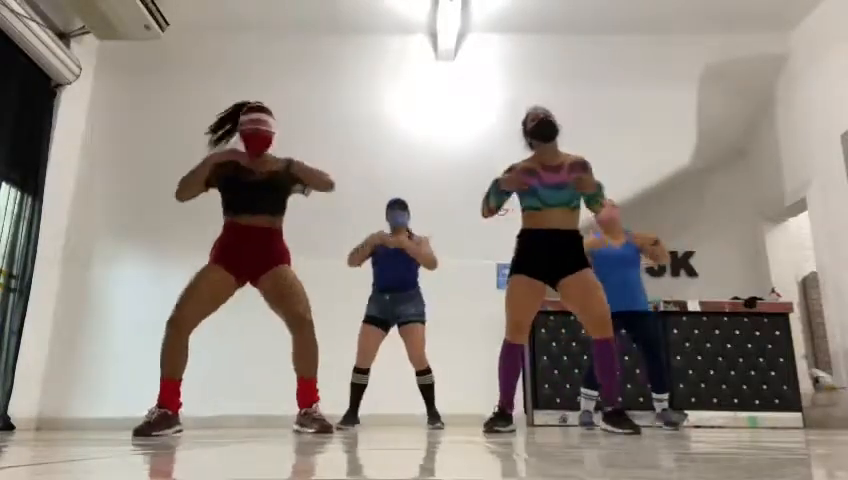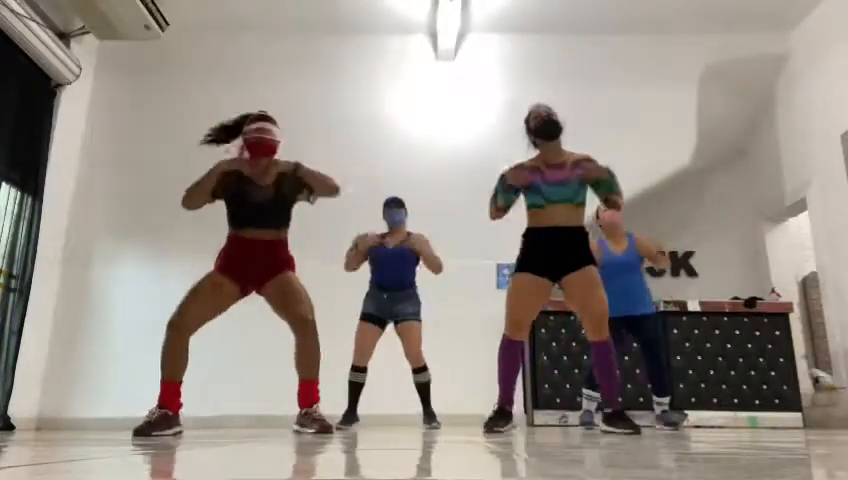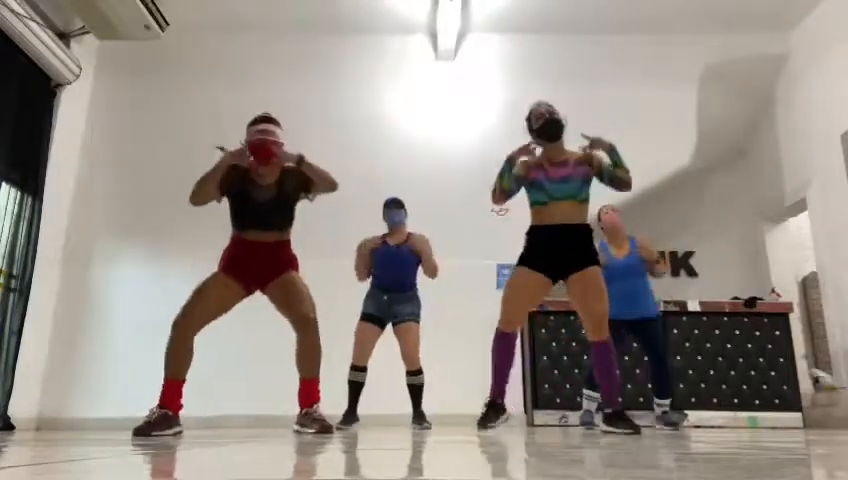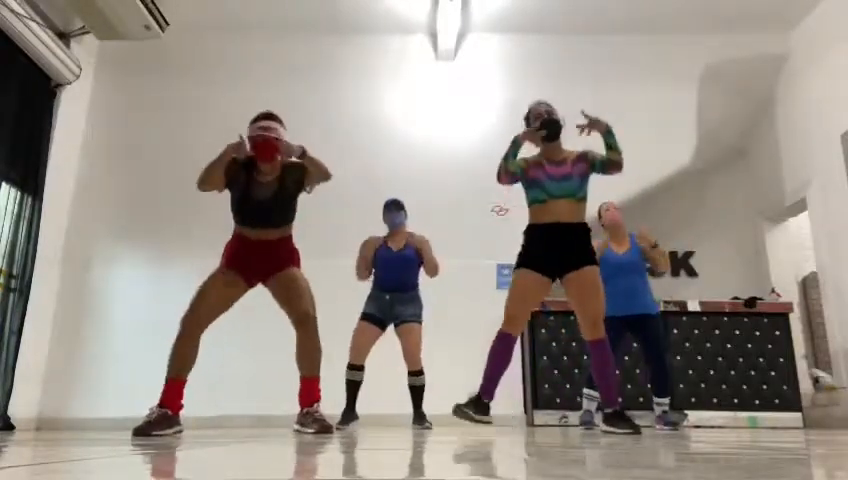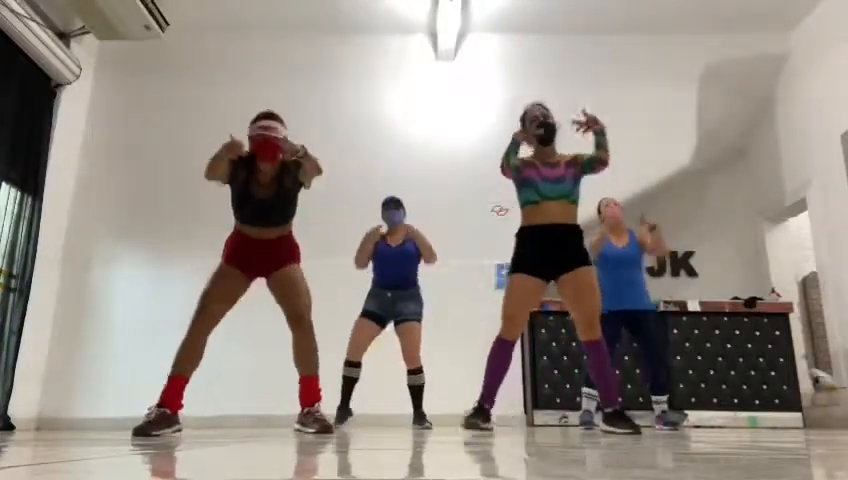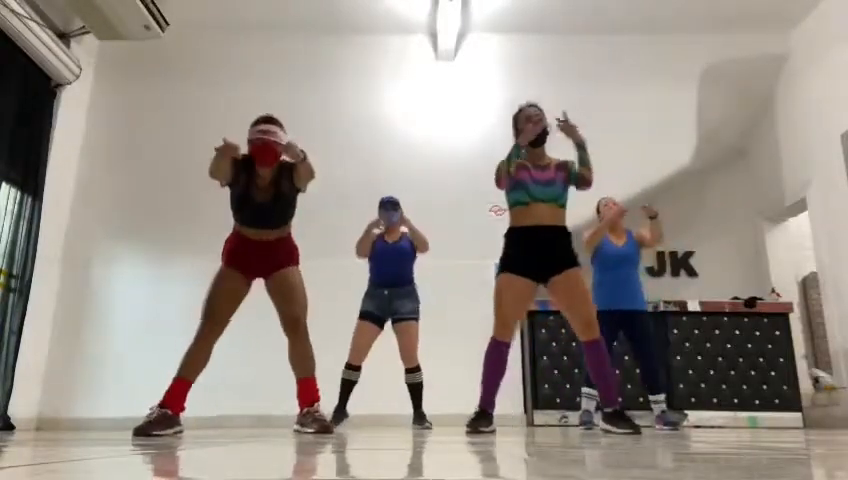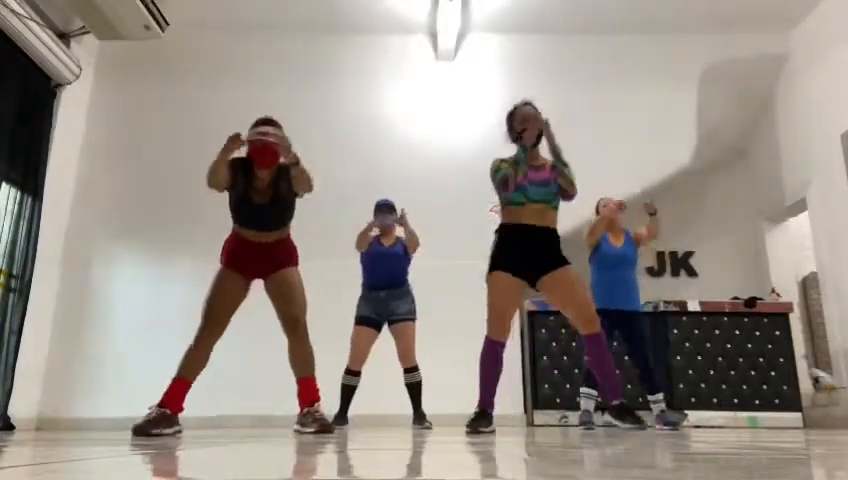
dt=0.1s
person 1, frame 1
left shoulder: (578, 165)
right shoulder: (519, 171)
left elbow: (601, 209)
right elbow: (486, 211)
left wrist: (593, 190)
right wrist: (499, 185)
left hip: (570, 250)
right hip: (531, 250)
left knee: (601, 323)
right knee: (516, 330)
left ankle: (612, 410)
right ankle: (504, 410)
person 1, frame 2
left shoulder: (583, 163)
right shoulder: (524, 170)
left elbow: (615, 203)
right elbow: (495, 212)
left wrist: (605, 176)
right wrist: (506, 181)
left hip: (575, 247)
right hip: (536, 248)
left knee: (599, 324)
right knee: (515, 327)
left ankle: (612, 410)
right ankle: (504, 408)
person 1, frame 3
left shoulder: (587, 160)
right shoulder: (528, 167)
left elbow: (624, 184)
right elbow: (498, 198)
left wrist: (609, 150)
right wrist: (511, 160)
left hip: (580, 244)
right hip: (540, 245)
left knee: (598, 325)
right knee: (508, 319)
left ankle: (612, 411)
right ankle: (496, 402)
person 1, frame 4
left shoulder: (583, 159)
right shoulder: (527, 165)
left elbow: (615, 165)
right elbow: (503, 178)
left wrist: (605, 131)
right wrist: (517, 141)
left hip: (577, 243)
right hip: (538, 244)
left knee: (594, 325)
right knee: (512, 322)
left ankle: (612, 410)
right ankle: (482, 399)
person 1, frame 5
left shoulder: (573, 162)
right shoulder: (521, 165)
left elbow: (601, 162)
right elbow: (506, 169)
left wrist: (600, 131)
right wrist: (519, 138)
left hip: (570, 245)
right hip: (532, 246)
left knee: (590, 324)
right knee: (510, 328)
left ankle: (611, 410)
right ankle: (483, 407)
person 1, frame 6
left shoulder: (563, 167)
right shoulder: (512, 166)
left elbow: (584, 181)
right elbow: (501, 182)
left wrist: (578, 141)
right wrist: (520, 143)
left hip: (558, 247)
right hip: (521, 247)
left knee: (588, 325)
right knee: (503, 329)
left ankle: (611, 409)
right ankle: (484, 411)
person 1, frame 7
left shoulder: (556, 167)
right shoulder: (501, 165)
left elbow: (570, 192)
right elbow: (505, 188)
left wrist: (554, 147)
right wrist: (525, 146)
left hip: (548, 249)
right hip: (510, 247)
left knee: (588, 319)
right knee: (497, 330)
left ankle: (617, 402)
right ankle: (483, 412)
person 2, frame 1
left shoulder: (284, 171)
right shoulder: (226, 167)
left elbow: (327, 184)
right elbow: (182, 193)
left wrist: (287, 163)
right wrist: (214, 158)
left hip: (272, 255)
right hip: (229, 253)
left knee: (302, 320)
right knee: (178, 322)
left ankle: (308, 408)
right ankle: (167, 410)
person 2, frame 2
left shoulder: (289, 179)
right shoulder: (231, 177)
left elbow: (332, 189)
right elbow: (189, 202)
left wrist: (293, 167)
right wrist: (220, 167)
left hip: (276, 264)
right hip: (234, 262)
left knee: (306, 322)
right knee: (178, 325)
left ankle: (309, 409)
right ankle: (167, 411)
person 2, frame 3
left shoulder: (293, 178)
right shoulder: (234, 175)
left elbow: (331, 185)
right elbow: (196, 198)
left wrist: (298, 161)
right wrist: (225, 162)
left hip: (280, 263)
right hip: (237, 262)
left knee: (307, 321)
right knee: (183, 324)
left ankle: (309, 409)
right ankle: (167, 410)
person 2, frame 4
left shoulder: (293, 172)
right shoulder: (237, 169)
left elbow: (324, 175)
right elbow: (204, 184)
left wrist: (299, 152)
right wrist: (227, 153)
left hip: (281, 258)
right hip: (239, 257)
left knee: (307, 318)
right knee: (190, 322)
left ankle: (310, 409)
right ankle: (168, 410)
person 2, frame 5
left shoulder: (293, 170)
right shoulder: (238, 165)
left elbow: (315, 171)
right elbow: (211, 174)
left wrist: (301, 152)
right wrist: (223, 153)
left hip: (281, 254)
right hip: (240, 253)
left knee: (301, 320)
right knee: (200, 324)
left ankle: (310, 409)
right ankle: (167, 409)
person 2, frame 6
left shoulder: (290, 173)
right shoulder: (239, 168)
left elbow: (307, 175)
right elbow: (216, 172)
left wrist: (300, 156)
right wrist: (224, 154)
left hip: (280, 255)
right hip: (240, 254)
left knee: (296, 324)
right knee: (209, 329)
left ankle: (310, 409)
right ankle: (169, 410)
person 2, frame 7
left shoulder: (288, 174)
right shoulder: (236, 169)
left elbow: (306, 187)
right elbow: (214, 183)
left wrist: (291, 158)
right wrist: (225, 153)
left hip: (280, 257)
right hip: (239, 255)
left knee: (295, 323)
right knee: (210, 330)
left ankle: (310, 409)
right ankle: (168, 410)
person 3, frame 1
left shoulder: (418, 241)
right shoulder: (376, 241)
left elbow: (432, 264)
right elbow: (353, 261)
left wrist: (406, 245)
right wrist: (367, 244)
left hip: (409, 302)
right hip: (379, 302)
left knee: (418, 358)
right knee: (362, 358)
left ankle: (432, 412)
right ankle: (352, 412)
person 3, frame 2
left shoulder: (417, 239)
right shoulder: (373, 242)
left elbow: (437, 268)
right elbow: (349, 267)
left wrist: (422, 249)
right wrist: (356, 246)
left hip: (406, 300)
right hip: (376, 300)
left knee: (415, 355)
right knee: (359, 355)
left ankle: (428, 411)
right ankle: (351, 411)
person 3, frame 3
left shoulder: (418, 240)
right shoulder: (374, 243)
left elbow: (432, 273)
right elbow: (362, 276)
left wrist: (422, 250)
right wrist: (361, 254)
left hip: (406, 302)
right hip: (376, 301)
left knee: (411, 357)
right knee: (359, 355)
left ankle: (418, 412)
right ankle: (351, 411)
person 3, frame 4
left shoulder: (418, 241)
right shoulder: (375, 244)
left elbow: (433, 272)
right elbow: (362, 275)
left wrist: (423, 249)
right wrist: (365, 254)
left hip: (408, 302)
right hip: (377, 301)
left knee: (413, 358)
right knee: (356, 354)
left ankle: (418, 413)
right ankle: (349, 410)
person 3, frame 5
left shoulder: (415, 239)
right shoulder: (375, 241)
left elbow: (431, 258)
right elbow: (360, 263)
left wrist: (415, 233)
right wrist: (367, 239)
left hip: (408, 299)
right hip: (378, 298)
left knee: (412, 357)
right knee: (354, 351)
left ankle: (419, 413)
right ankle: (344, 407)
person 3, frame 6
left shoulder: (410, 237)
right shoulder: (373, 238)
left elbow: (424, 247)
right elbow: (361, 252)
left wrist: (409, 225)
right wrist: (370, 230)
left hip: (405, 297)
right hip: (375, 297)
left knee: (410, 356)
right knee: (356, 355)
left ankle: (418, 413)
right ankle: (340, 408)
person 3, frame 7
left shoulder: (404, 241)
right shoulder: (368, 240)
left elbow: (415, 245)
right elbow: (359, 245)
left wrist: (406, 225)
right wrist: (370, 227)
left hip: (400, 299)
right hip: (370, 300)
left knee: (408, 357)
right knee: (355, 359)
left ankle: (418, 413)
right ankle: (342, 413)
person 4, frame 1
left shoulder: (635, 238)
right shoulder: (593, 240)
left elbow: (663, 259)
left wrist: (656, 243)
right wrist: (588, 247)
left hip: (638, 309)
left knee: (656, 357)
left ankle: (662, 409)
right ankle: (586, 410)
person 4, frame 2
left shoulder: (637, 241)
right shoulder: (596, 247)
left elbow: (662, 265)
left wrist: (659, 254)
left hip: (642, 312)
right hip: (610, 315)
left knee: (657, 359)
left ankle: (662, 411)
right ankle: (587, 410)
person 4, frame 3
left shoulder: (639, 245)
right shoulder: (598, 250)
left elbow: (661, 271)
left wrist: (655, 260)
left hip: (646, 315)
right hip: (613, 318)
left knee: (661, 362)
left ankle: (663, 413)
right ankle: (587, 411)
person 4, frame 4
left shoulder: (638, 241)
right shoulder: (598, 246)
left elbow: (663, 267)
left wrist: (653, 246)
right wrist: (596, 254)
left hip: (645, 313)
right hip: (612, 315)
left knee: (659, 361)
left ankle: (662, 413)
right ankle: (587, 411)
person 4, frame 5
left shoulder: (637, 237)
right shoulder: (599, 239)
left elbow: (660, 250)
right elbow: (591, 251)
left wrist: (651, 227)
right wrist: (607, 228)
left hip: (640, 308)
right hip: (608, 310)
left knee: (656, 358)
left ankle: (661, 412)
right ankle: (587, 411)
person 4, frame 6
left shoulder: (635, 236)
right shoulder: (596, 237)
left elbow: (656, 239)
right elbow: (590, 241)
left wrist: (653, 217)
right wrist: (609, 221)
left hip: (634, 308)
right hip: (603, 309)
left knee: (648, 359)
left ankle: (661, 412)
right ankle: (587, 411)
person 4, frame 7
left shoulder: (633, 237)
right shoulder: (596, 238)
left elbow: (652, 235)
right elbow: (594, 230)
left wrist: (652, 213)
right wrist: (612, 209)
left hip: (630, 309)
right hip: (601, 309)
left knee: (643, 360)
left ankle: (660, 411)
right ankle: (586, 411)
